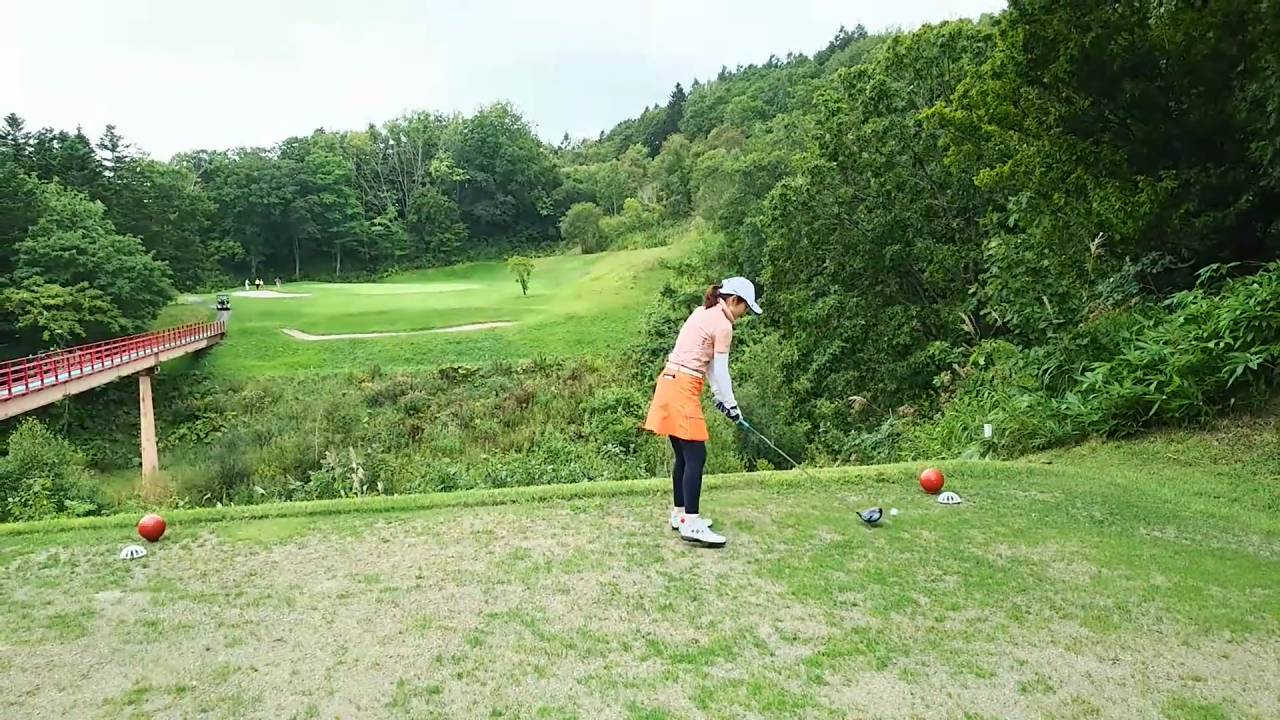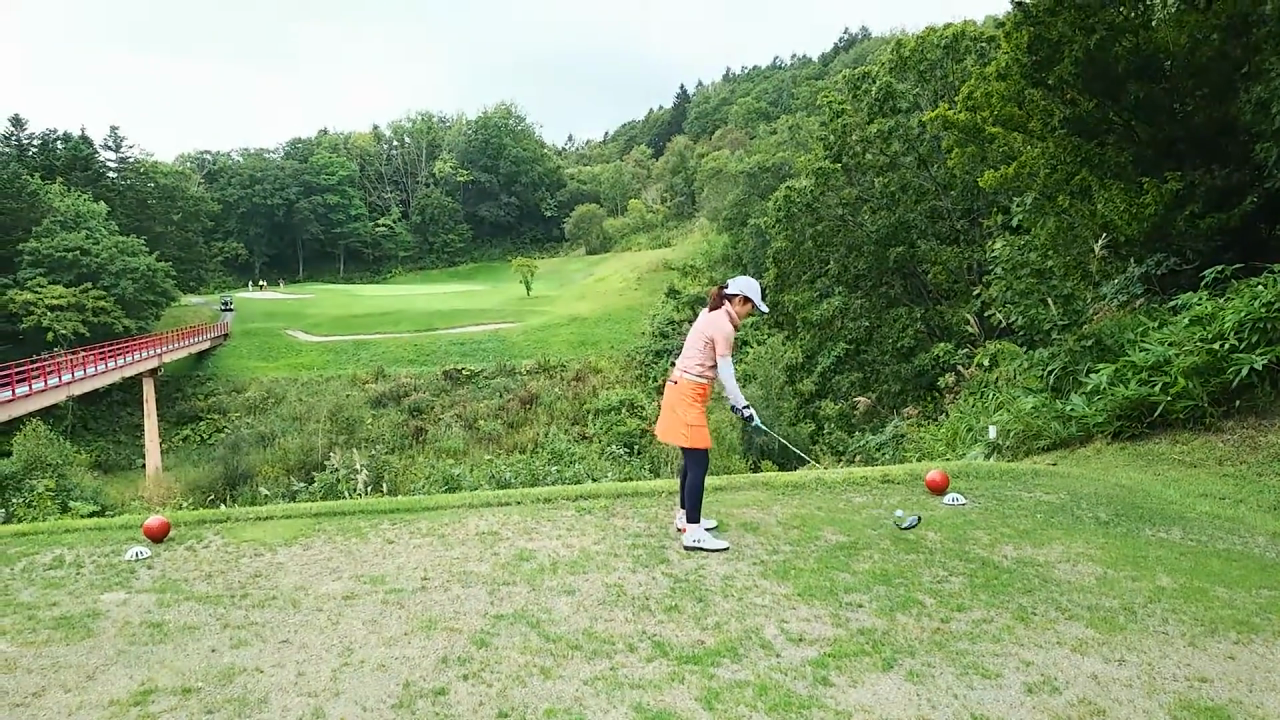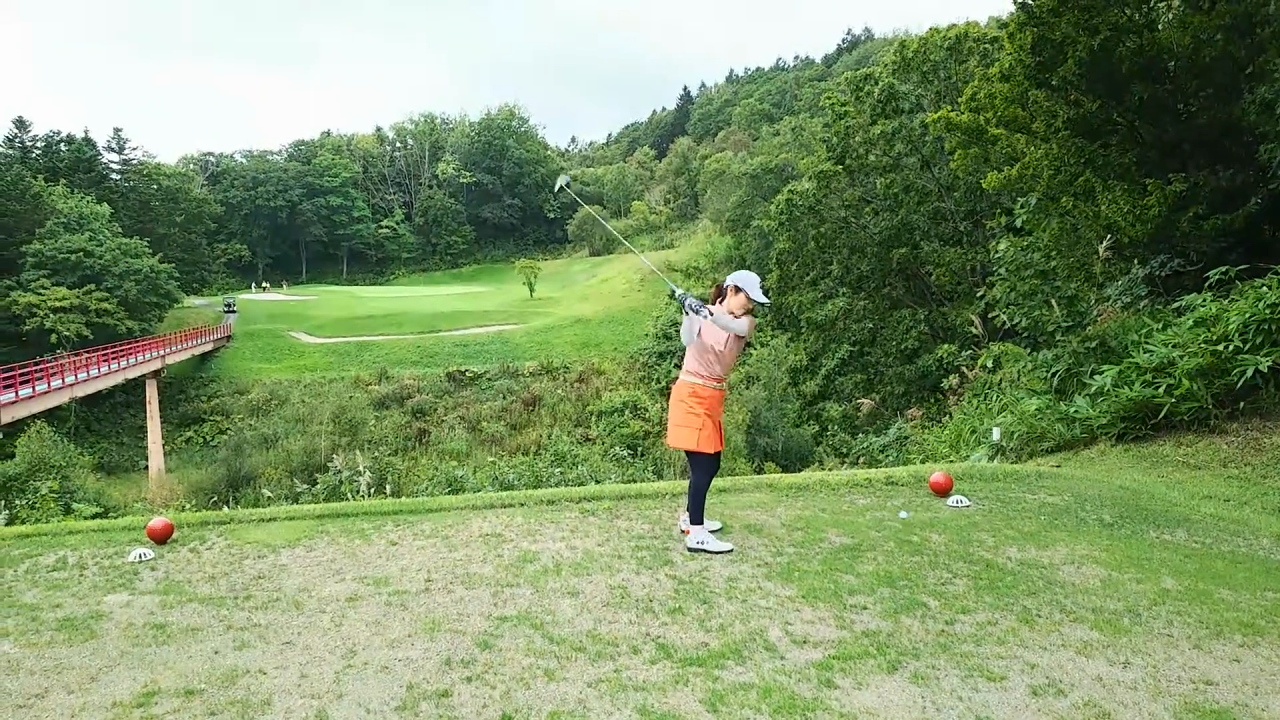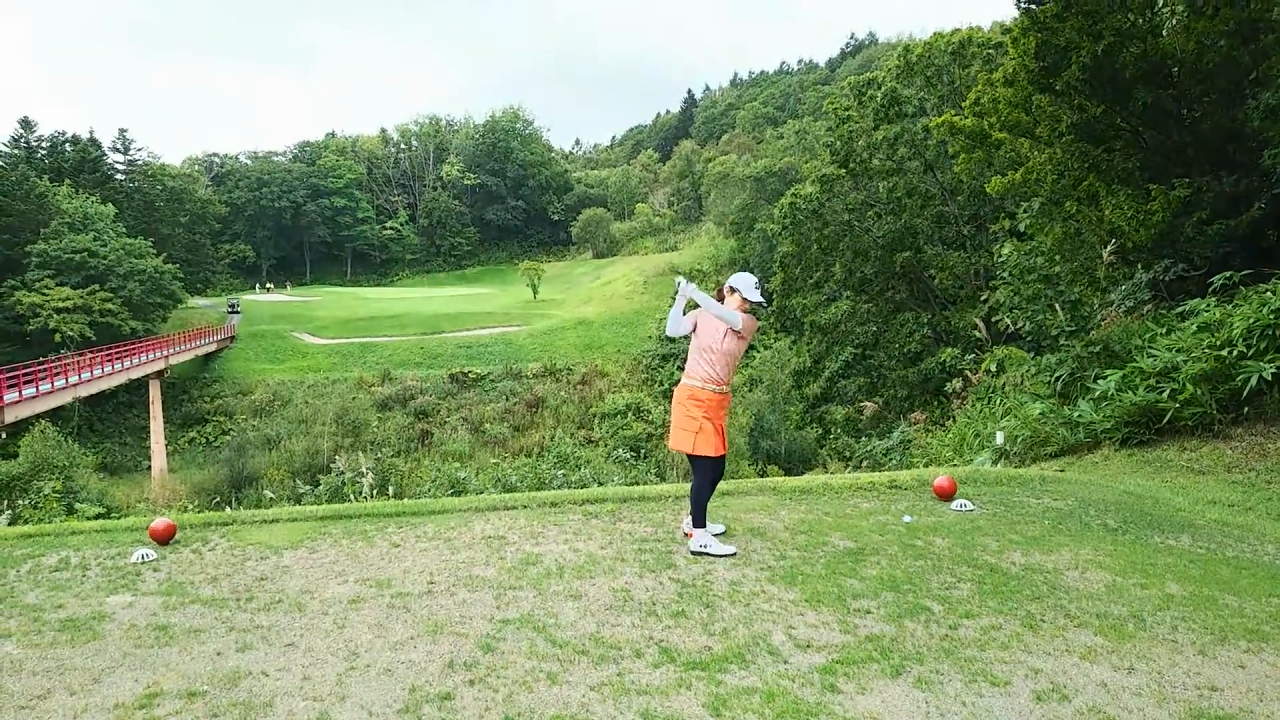
dt=0.4s
person 1, frame 1
left shoulder: (704, 313)
right shoulder: (722, 324)
right elbow: (721, 370)
left wrist: (718, 395)
right wrist: (731, 403)
left hip: (672, 383)
right hip: (682, 388)
left knee: (684, 455)
right knee: (695, 457)
left ankle: (680, 513)
right ankle: (691, 523)
person 1, frame 2
left shoulder: (711, 315)
right shoulder: (723, 327)
left elbow: (717, 367)
right elbow: (725, 373)
left wrist: (735, 400)
right wrist: (742, 404)
left hip: (683, 389)
right hip: (688, 394)
left knee: (692, 459)
right knee: (699, 462)
left ankle: (686, 515)
right ankle: (692, 532)
person 1, frame 3
left shoulder: (746, 322)
right shoulder: (702, 310)
left elbow: (734, 327)
right elbow: (687, 340)
left wrist: (705, 312)
right wrist: (689, 313)
left hip: (714, 397)
right hip: (691, 394)
left knee: (711, 463)
right knee: (701, 465)
left ankle: (690, 517)
right ankle: (696, 534)
person 1, frame 4
left shoulder: (749, 324)
right shoulder: (701, 316)
left elbow: (727, 316)
right elbow: (672, 330)
left wrist: (694, 293)
right wrist: (682, 297)
left hip: (719, 401)
right hip: (693, 398)
left knee: (716, 468)
right knee: (704, 470)
left ankle: (694, 521)
right ankle: (699, 538)
